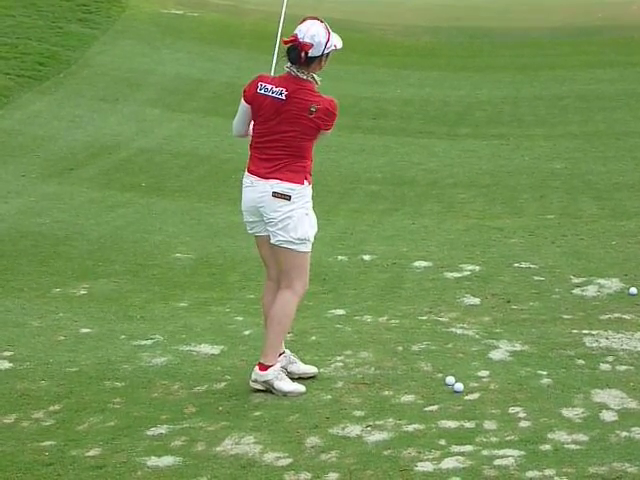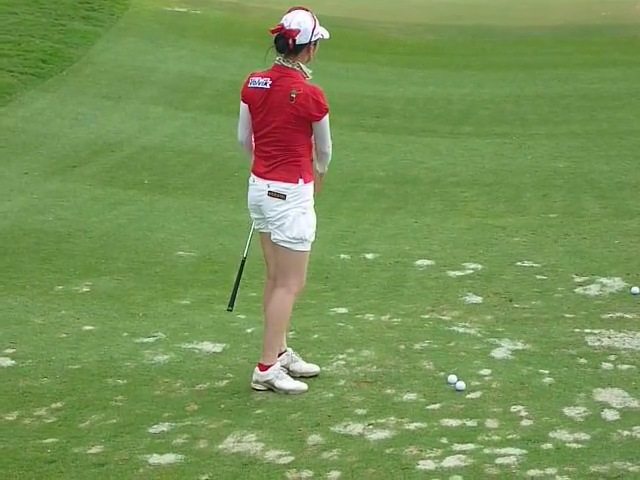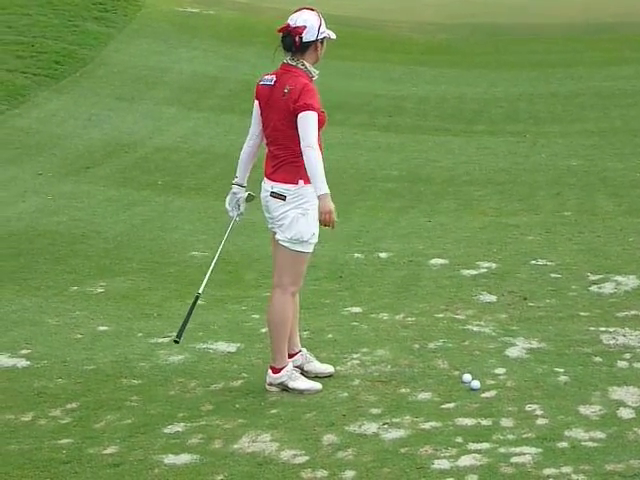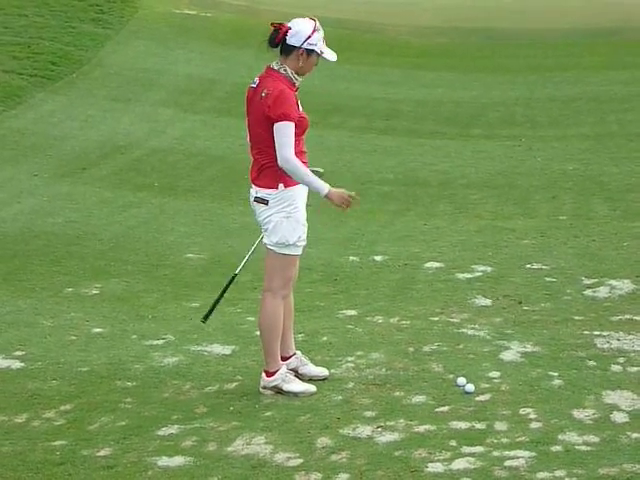
dt=0.5s
person 1, frame 1
left shoulder: (258, 86)
right shoulder: (325, 107)
left elbow: (238, 129)
left hip: (253, 188)
right hip: (287, 196)
left knee: (274, 279)
right knee: (294, 285)
left ankle: (278, 353)
right ankle: (266, 368)
person 1, frame 2
left shoulder: (253, 83)
right shoulder: (311, 95)
left elbow: (243, 138)
right elbow: (324, 149)
right wrist: (319, 172)
left hip: (260, 187)
right hip: (290, 195)
left knee: (276, 278)
right knee: (290, 284)
left ankle: (280, 353)
right ankle: (266, 368)
person 1, frame 3
left shoulder: (268, 82)
right shoulder: (304, 88)
left elbow: (253, 137)
right elbow: (309, 146)
left wrist: (239, 184)
right wrist: (324, 196)
left hip: (274, 188)
right hip: (296, 193)
left knee: (289, 280)
right knee: (286, 286)
left ankle: (294, 354)
right ankle: (278, 371)
person 1, frame 4
left shoulder: (263, 83)
right shoulder: (282, 94)
right elbow: (287, 160)
right wrist: (327, 191)
left hip: (269, 191)
right hip: (282, 196)
left knee: (285, 283)
right knee: (276, 288)
left ankle: (288, 356)
right ankle: (273, 374)
